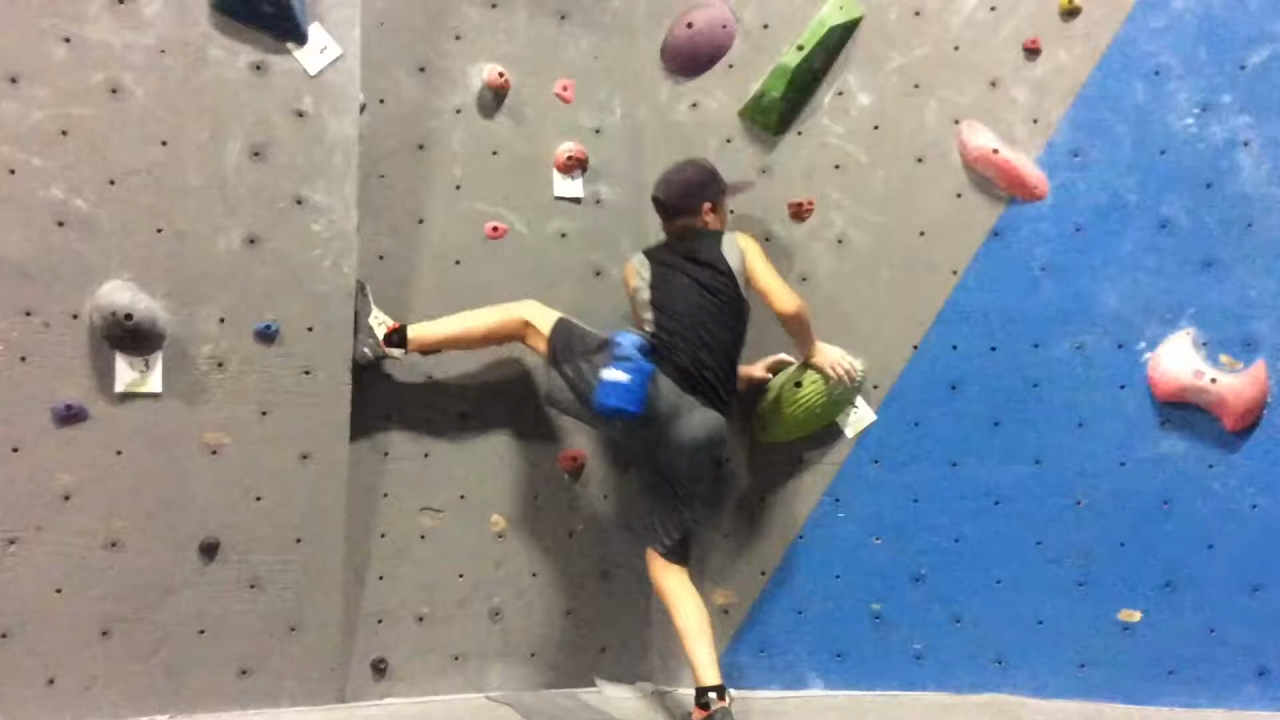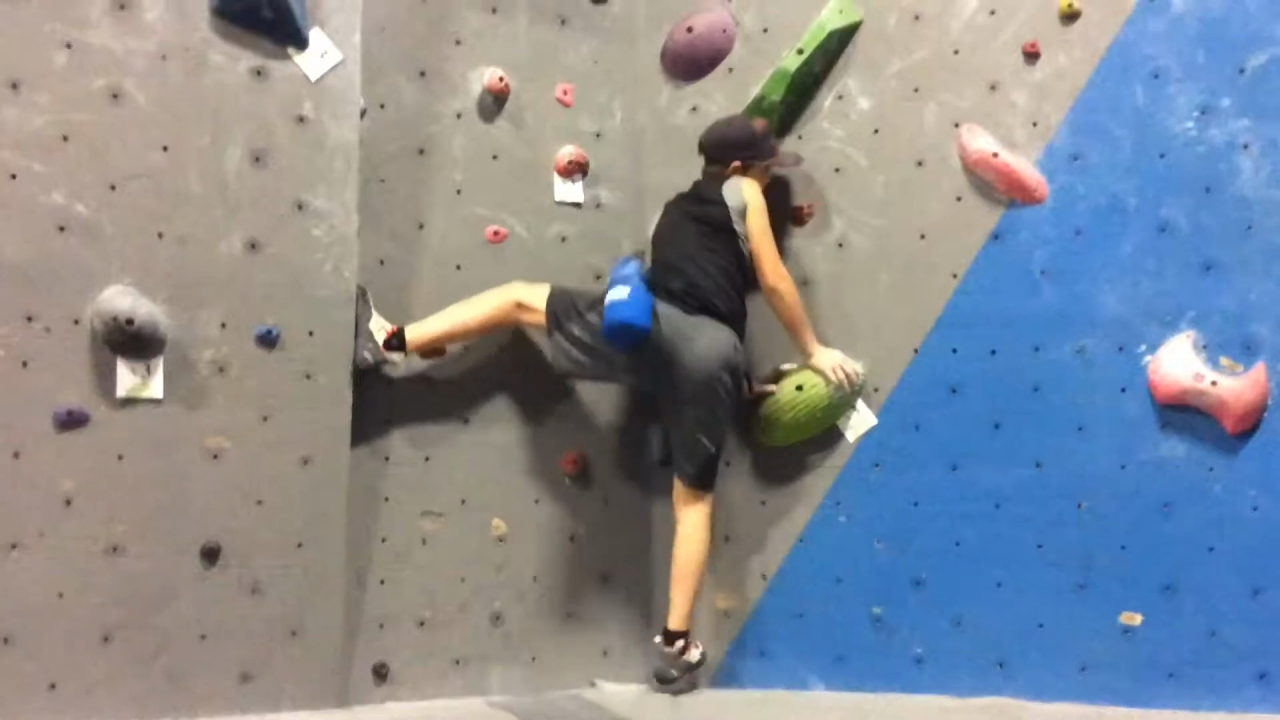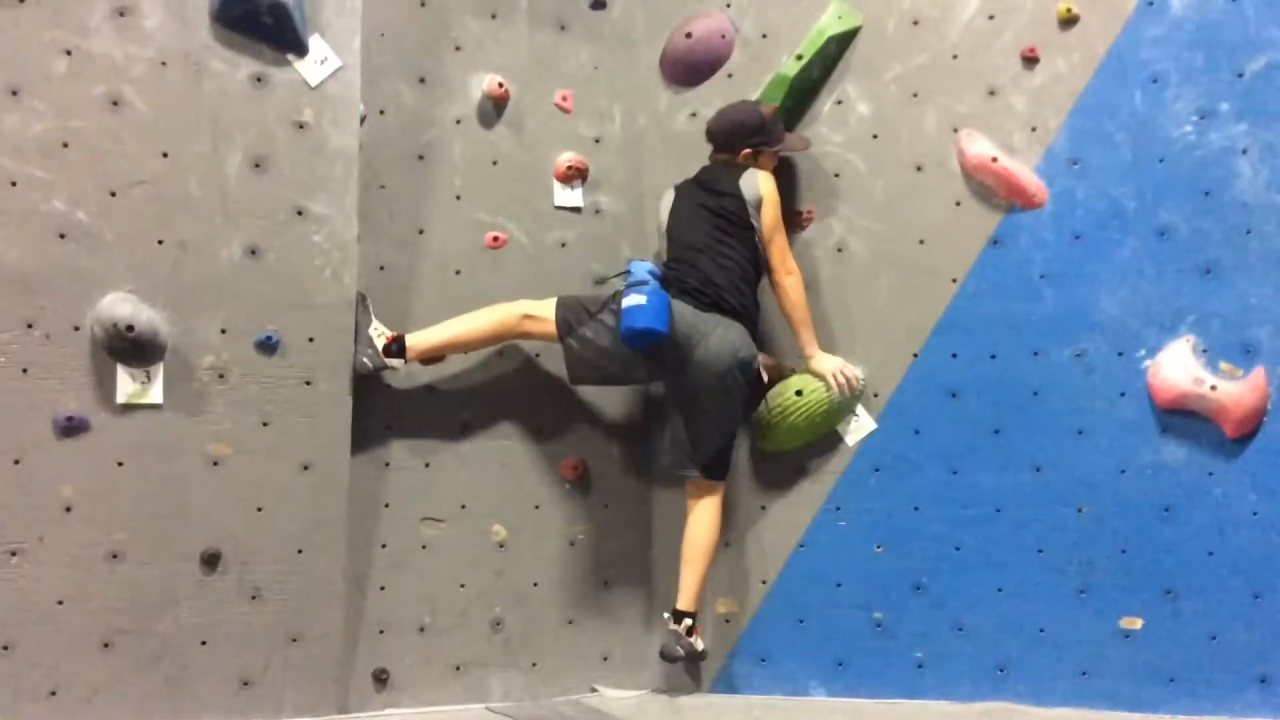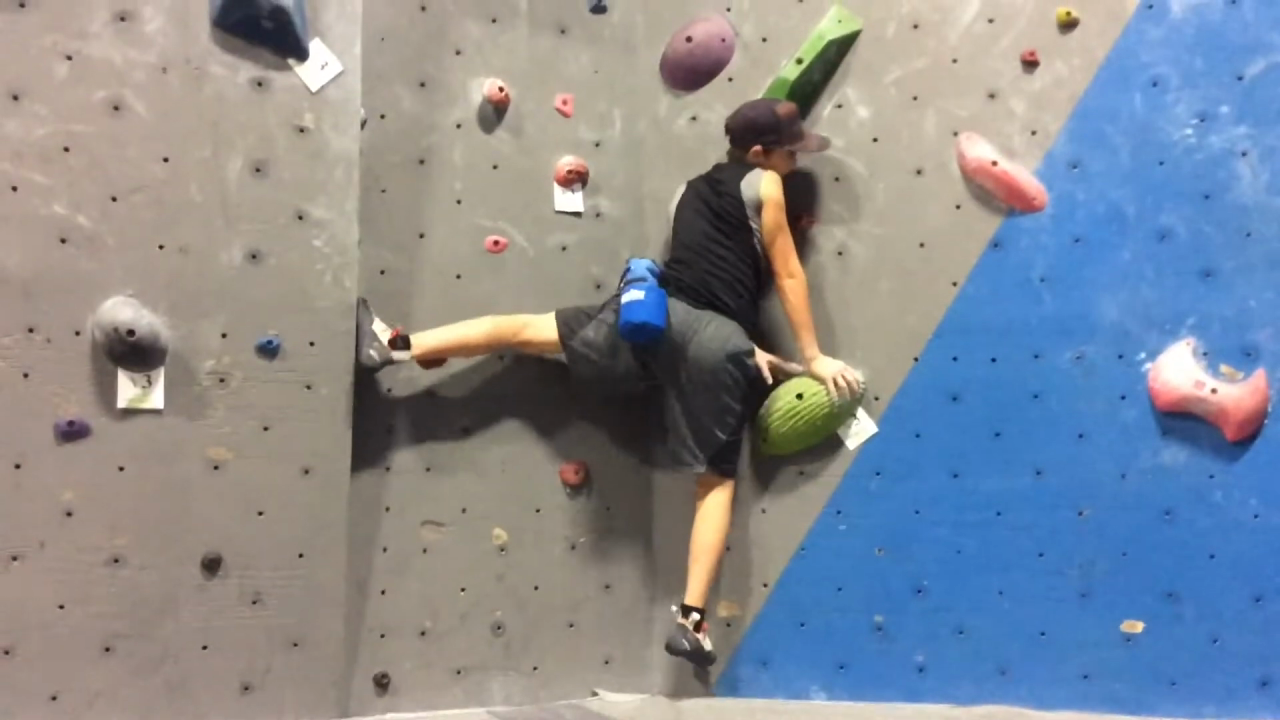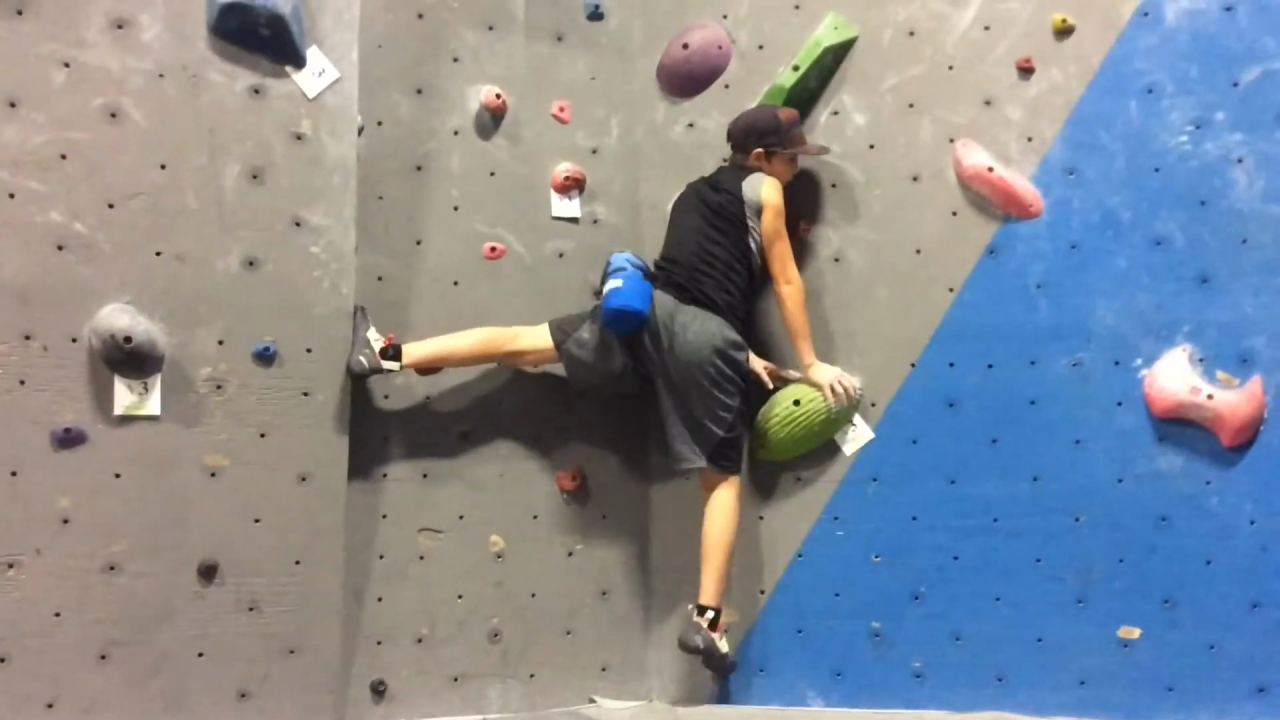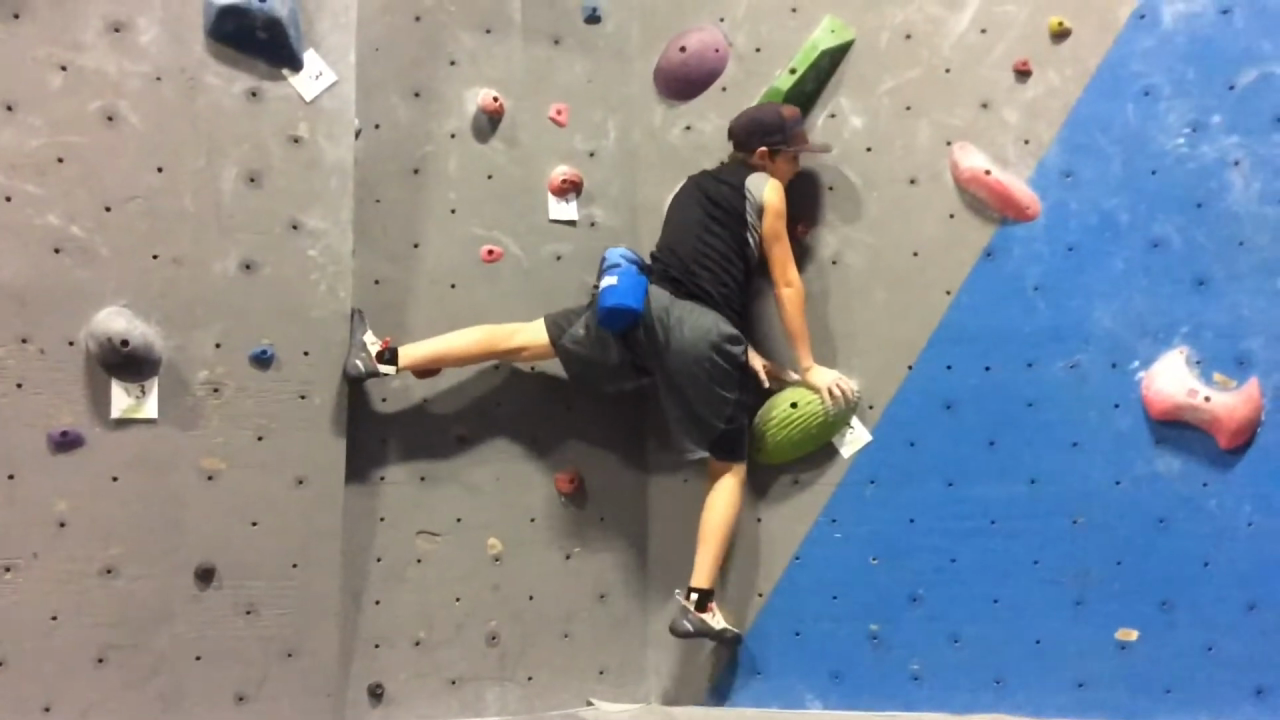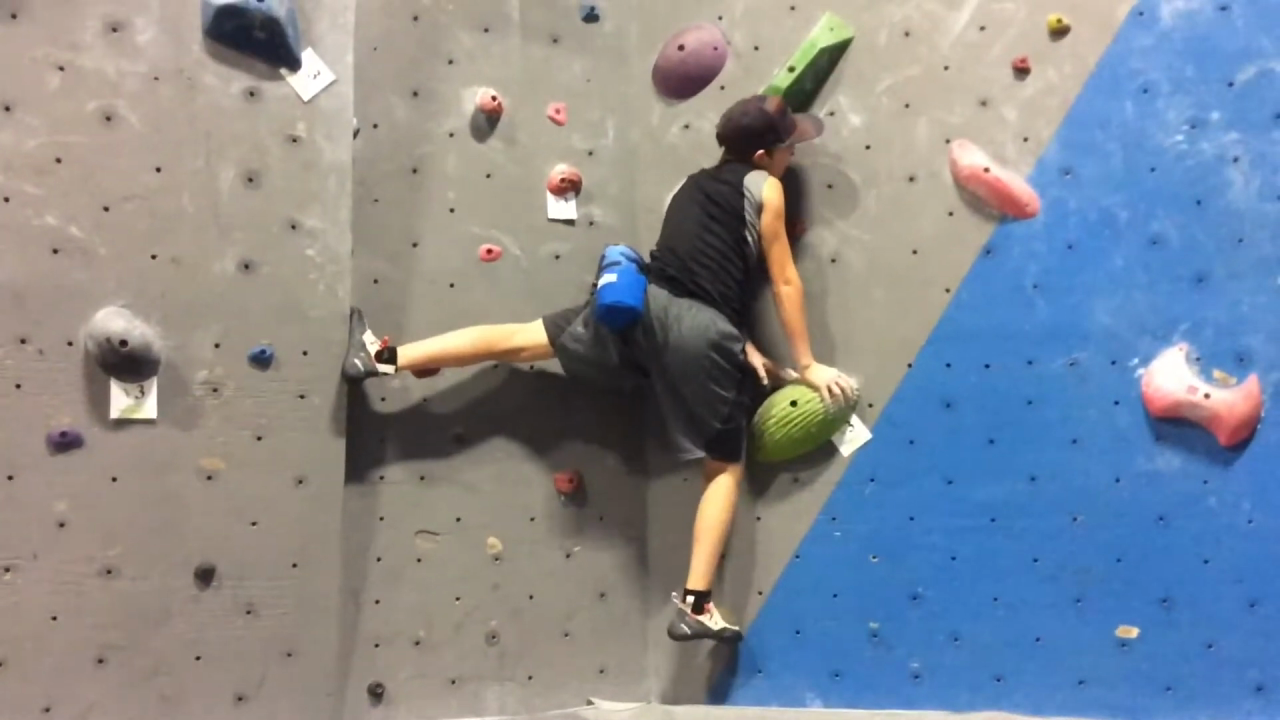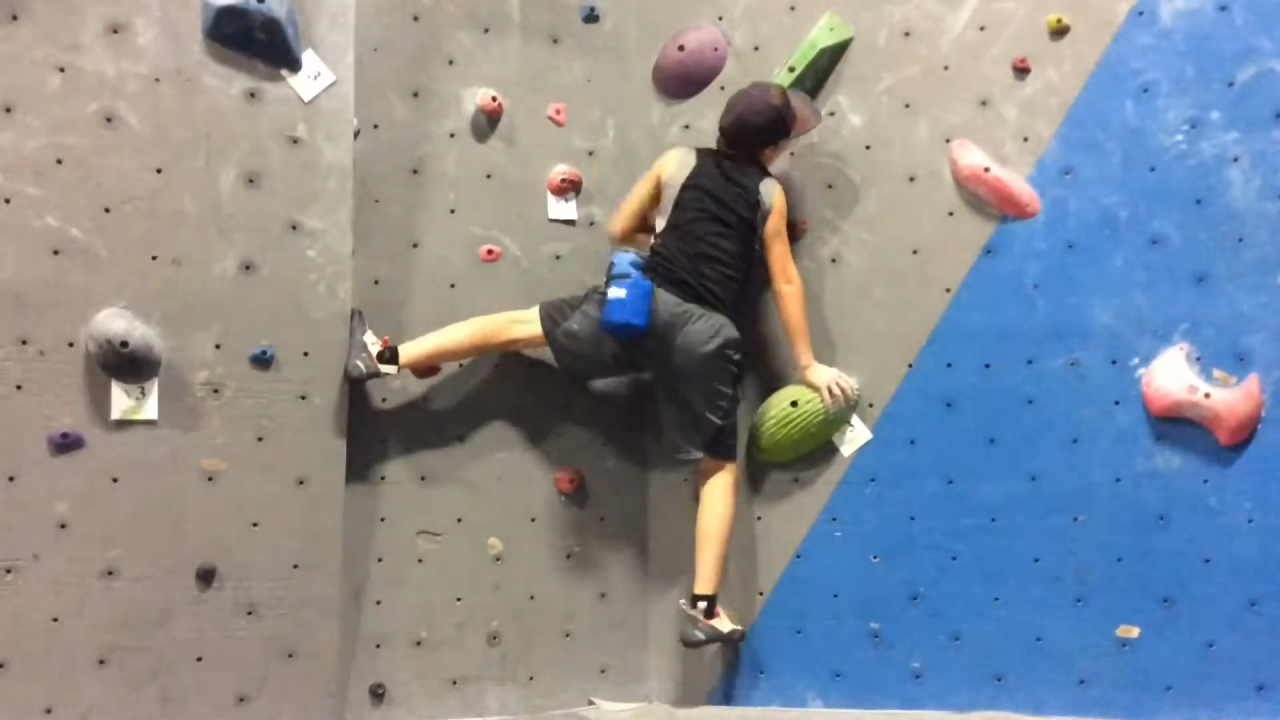
dt=0.4s
person 1, frame 1
left shoulder: (640, 266)
right shoulder: (737, 247)
right elbow: (790, 307)
left wrist: (737, 373)
right wrist: (814, 351)
left hip: (642, 387)
right hip: (698, 429)
left knee: (529, 317)
right knee: (668, 562)
left ankle: (390, 336)
person 1, frame 2
left shoulder: (673, 210)
right shoulder: (745, 193)
right elbow: (773, 281)
left wrist: (733, 379)
right wrist: (813, 349)
left hip: (645, 318)
right hip: (712, 351)
left knee: (520, 298)
right knee: (693, 499)
left ankle: (389, 340)
right ankle: (675, 641)
person 1, frame 3
left shoulder: (677, 196)
right shoulder: (759, 184)
right elbow: (784, 274)
left wrist: (745, 357)
right wrist: (813, 353)
right hip: (723, 346)
left knee: (526, 315)
right knee: (706, 487)
left ankle: (390, 346)
right ankle: (683, 625)
person 1, frame 4
left shoulder: (694, 190)
right shoulder: (764, 185)
right elbow: (788, 276)
left wrist: (745, 348)
right wrist: (813, 357)
left hip: (658, 310)
right hip: (715, 344)
left knee: (525, 330)
right knee: (717, 484)
left ankle: (393, 344)
right ankle: (691, 621)
person 1, frame 5
left shoulder: (696, 191)
right shoulder: (765, 189)
right elbow: (786, 281)
left wrist: (740, 353)
right wrist: (810, 363)
left hip: (653, 307)
right hip: (705, 337)
left knee: (521, 343)
right knee: (722, 480)
left ankle: (386, 352)
right ankle: (705, 621)
person 1, frame 6
left shoulder: (695, 184)
right shoulder: (766, 189)
right elbow: (786, 283)
left wrist: (741, 350)
right wrist: (807, 367)
left hip: (646, 302)
right hip: (702, 334)
left knee: (520, 339)
right knee: (729, 470)
left ankle: (383, 356)
right ankle: (698, 603)
person 1, frame 7
left shoulder: (695, 184)
right shoulder: (766, 187)
right elbow: (784, 282)
left wrist: (742, 347)
right wrist: (806, 365)
left hip: (645, 301)
right hip: (703, 334)
left knee: (519, 339)
right knee: (725, 471)
left ankle: (381, 356)
right ankle: (695, 605)
person 1, frame 8
left shoulder: (680, 162)
right shoulder: (770, 193)
left elbow: (619, 230)
right elbow: (785, 282)
right wrist: (807, 364)
left hip: (644, 301)
right hip: (706, 335)
left knee: (516, 326)
right knee: (719, 470)
left ankle: (384, 356)
right ankle: (704, 608)
